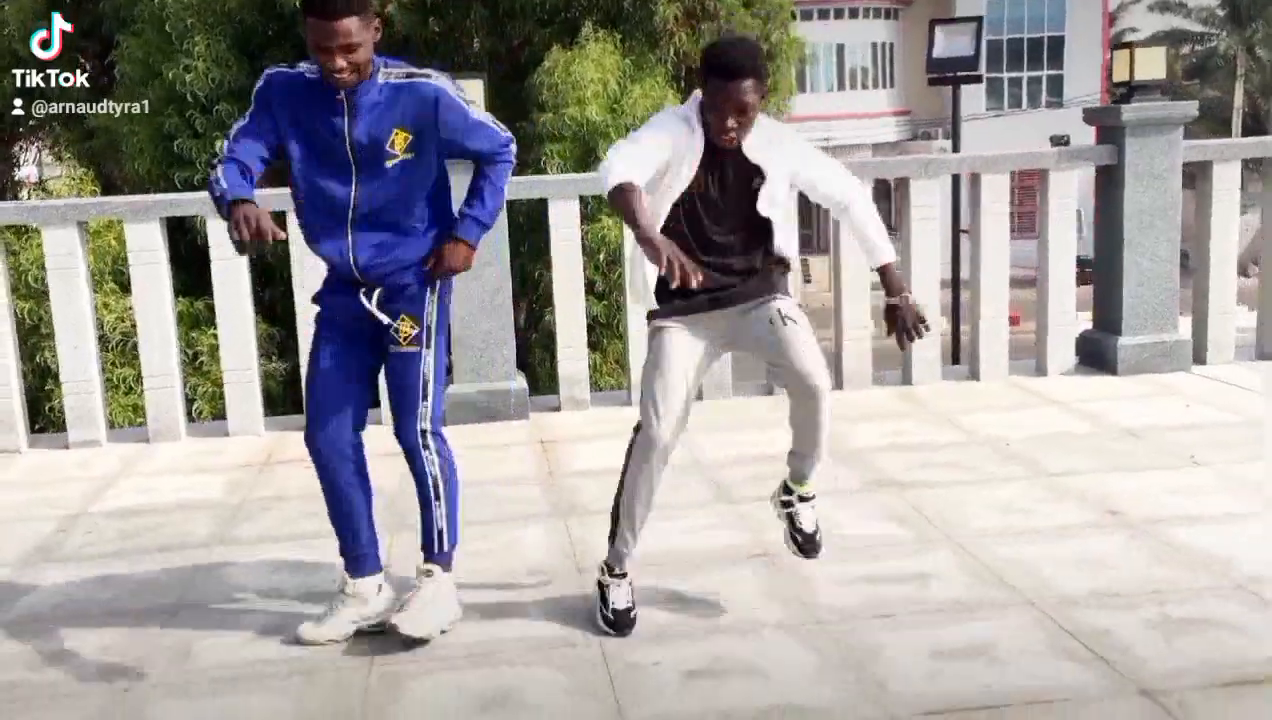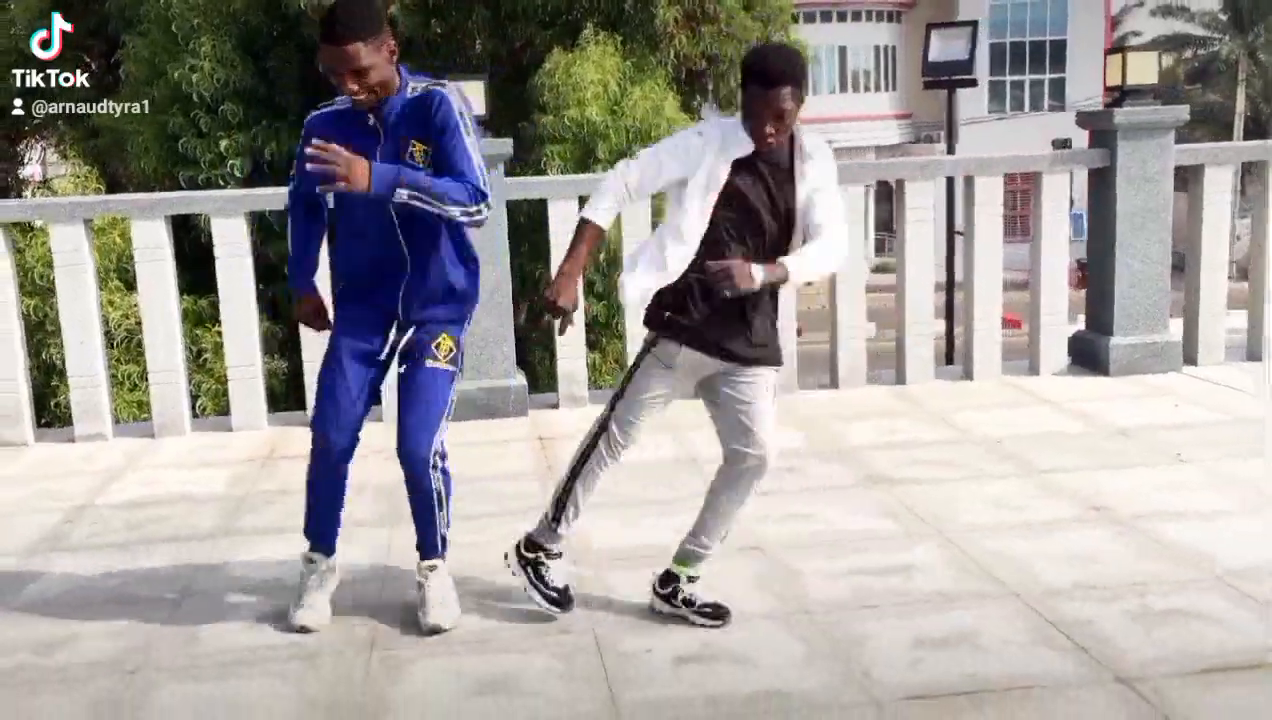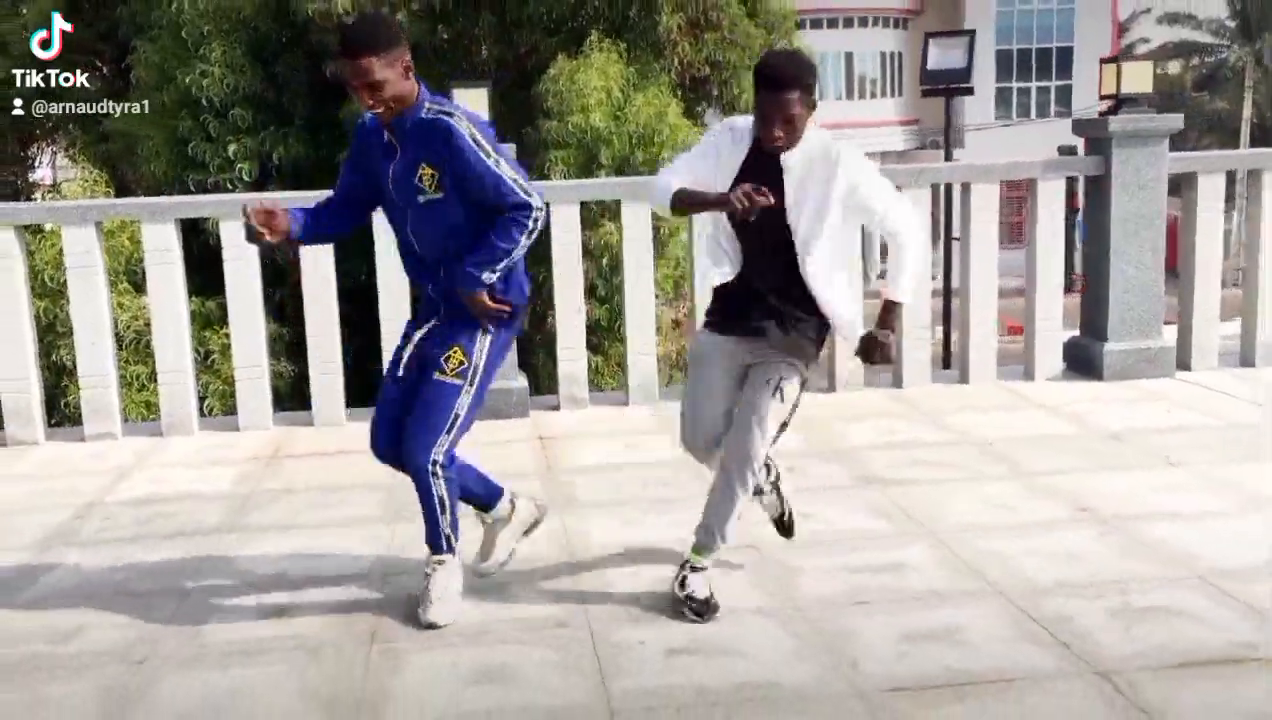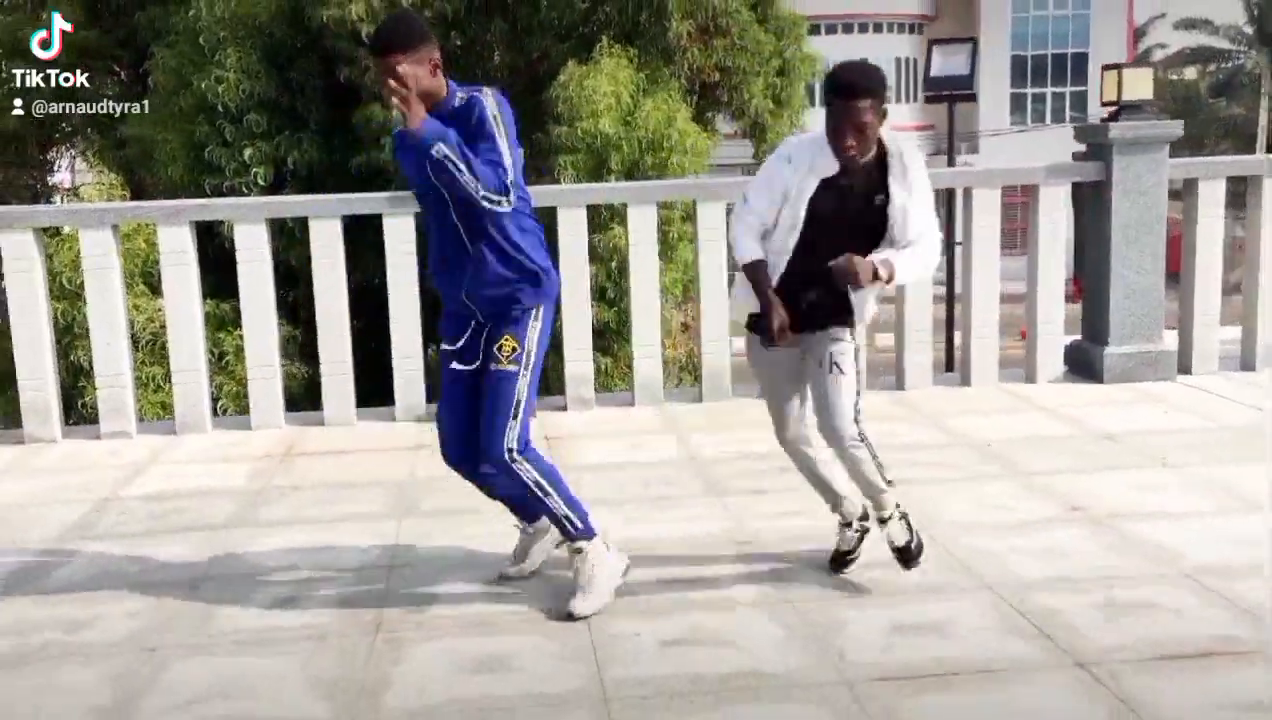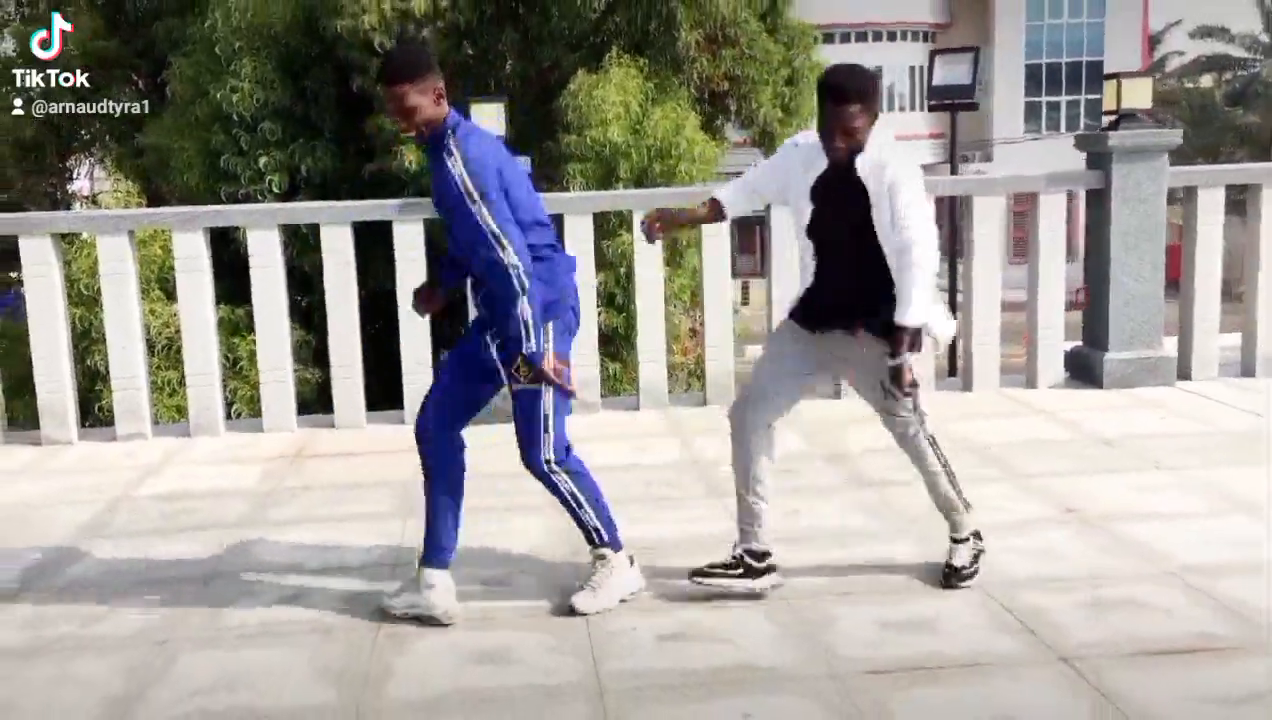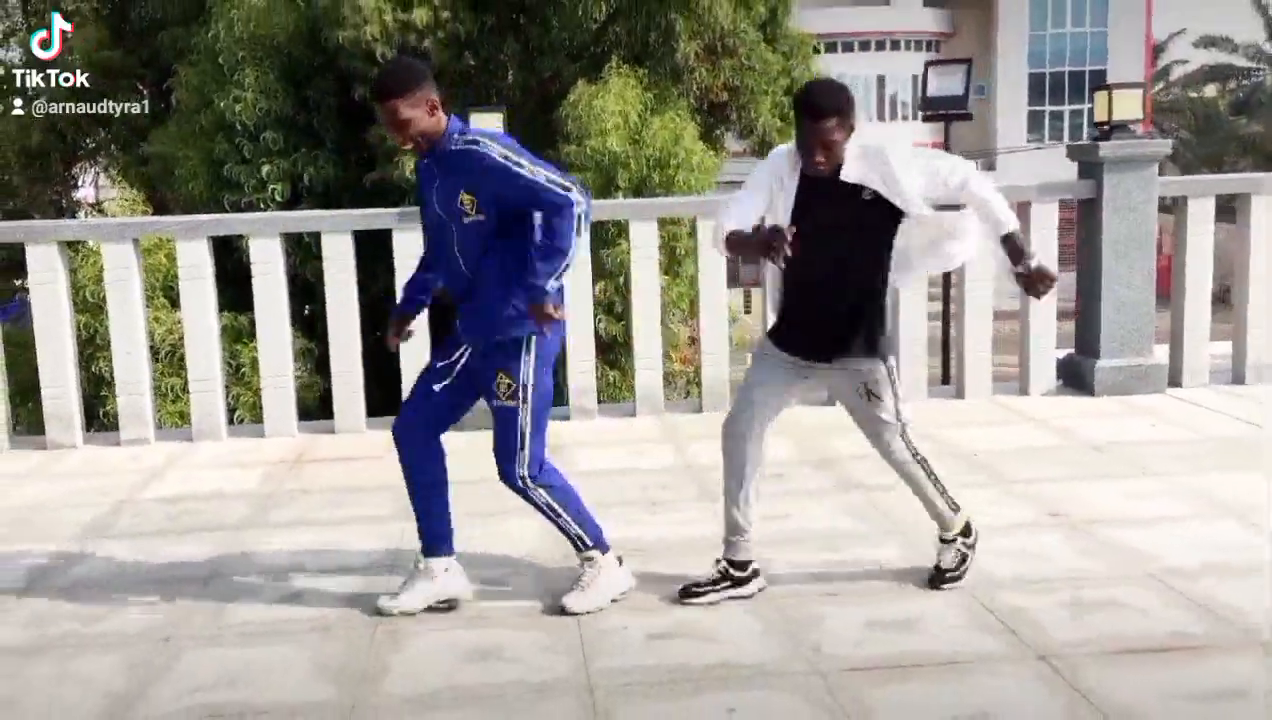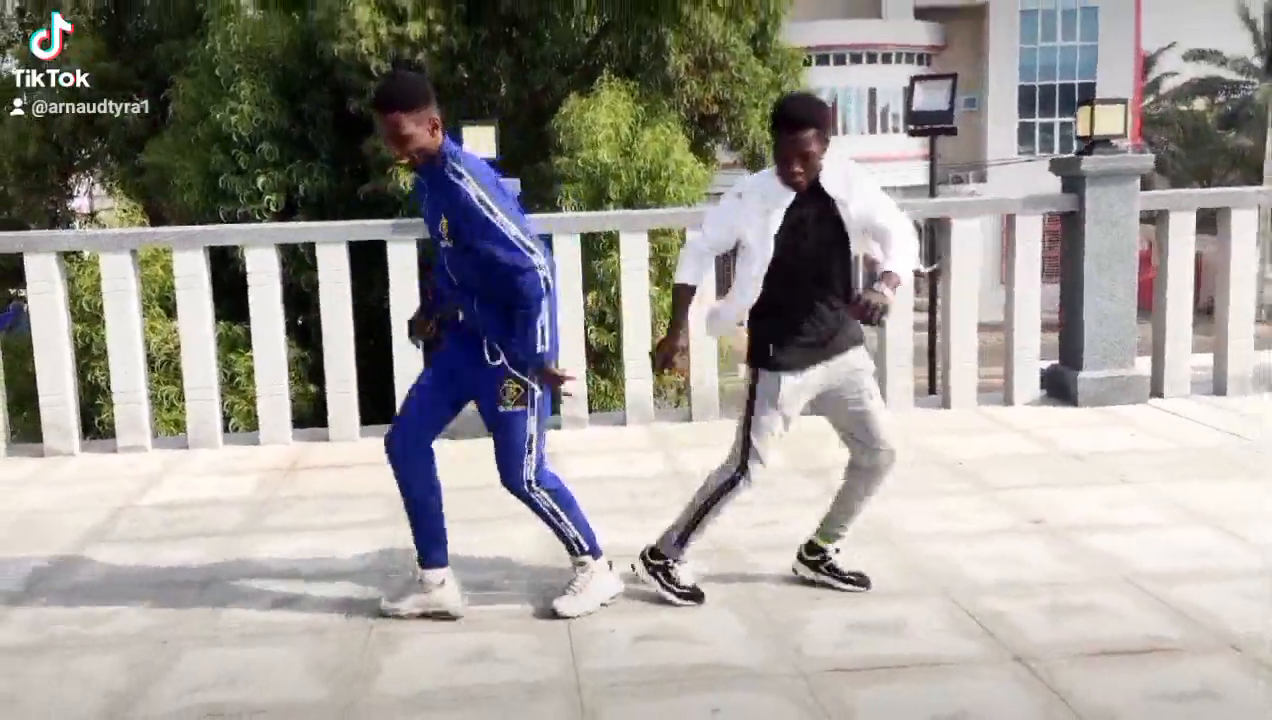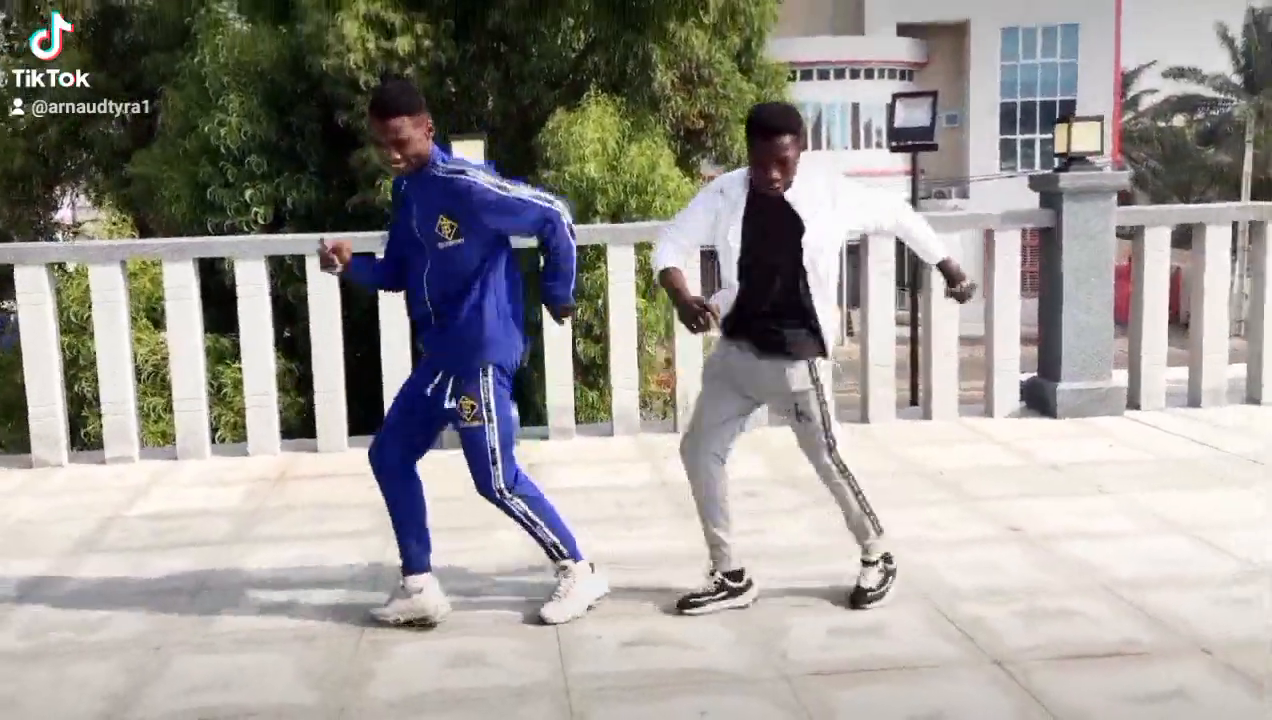
dt=0.2s
person 1, frame 1
left shoulder: (424, 93)
right shoulder: (281, 92)
left elbow: (499, 150)
right elbow: (233, 164)
left wrist: (471, 232)
right wrist: (238, 204)
left hip: (413, 287)
right hip: (344, 293)
left knee: (416, 427)
right knee: (328, 435)
left ankle: (437, 580)
right ankle: (363, 584)
person 1, frame 2
left shoulder: (439, 105)
right shoulder: (326, 125)
left elbow: (471, 198)
right elbow: (306, 207)
left wrist: (377, 179)
right wrist: (300, 282)
left hip: (439, 305)
right hip: (363, 308)
left knee: (420, 444)
right knee: (331, 438)
left ankle: (433, 570)
right ankle: (319, 563)
person 1, frame 3
left shoulder: (454, 130)
right shoulder: (372, 134)
left elbow: (528, 208)
right elbow: (346, 205)
left wrist: (479, 279)
right wrist: (289, 224)
left hip: (483, 311)
right hip: (434, 310)
left knee: (427, 455)
right knee: (392, 445)
left ankle: (444, 560)
right ankle: (506, 508)
person 1, frame 4
left shoulder: (483, 109)
right shoulder: (408, 140)
left elbow: (501, 197)
left wrist: (426, 132)
left hip: (520, 301)
right hip: (465, 307)
left knee: (509, 448)
right knee: (461, 445)
left ankle: (597, 552)
right ankle: (540, 520)
person 1, frame 5
left shoulder: (459, 156)
right shoulder: (450, 144)
left elbow: (504, 251)
left wrist: (534, 347)
right wrist: (442, 280)
left hip: (537, 311)
right hip: (501, 313)
left knee: (544, 452)
right knee: (435, 428)
left ankle: (617, 563)
right ankle: (434, 576)
person 1, frame 6
left shoulder: (483, 154)
right shoulder: (428, 168)
left elbow: (570, 200)
left wrist: (543, 285)
right wrist: (407, 306)
left hip: (518, 332)
right hip: (472, 330)
left knee: (520, 469)
right knee: (413, 430)
left ankle: (606, 564)
right ankle: (439, 568)
person 1, frame 7
left shoulder: (466, 183)
right shoulder: (428, 178)
left elbow: (533, 265)
left wrist: (540, 355)
right wrist: (433, 311)
left hip: (513, 338)
right hip: (470, 336)
left knee: (522, 472)
right knee: (405, 439)
left ankle: (597, 568)
right ankle: (435, 579)
person 1, frame 8
left shoulder: (467, 184)
right shoulder: (405, 191)
left elbow: (555, 218)
right elbow: (400, 270)
left wrist: (562, 293)
right wrist: (354, 265)
left hip: (483, 355)
right hip: (438, 356)
left knee: (497, 482)
right knee: (388, 456)
left ankle: (579, 573)
right ankle: (421, 585)
person 2, frame 1
left shoulder: (780, 142)
right shoulder: (675, 129)
left elbow: (851, 199)
right elbow: (617, 169)
left wrist: (896, 290)
right wrist: (653, 240)
left hip: (756, 289)
right hip: (683, 303)
left knee: (812, 382)
right knee: (657, 433)
left ankle: (797, 492)
right ankle: (616, 572)
person 2, frame 2
left shoulder: (813, 161)
right shoulder: (706, 143)
left elbow: (829, 247)
right elbow: (622, 183)
left wrist: (764, 274)
right wrist: (571, 267)
left hip: (749, 339)
right hip: (684, 322)
left knee: (753, 454)
right knee: (615, 436)
left ankle: (679, 578)
right ankle: (543, 548)
person 2, frame 3
left shoulder: (836, 163)
right shoulder: (729, 136)
left elbow: (906, 230)
right elbow: (666, 190)
left wrist: (888, 320)
right wrist: (718, 199)
left hip: (793, 324)
right hip: (731, 313)
left knee: (745, 446)
right knee: (700, 439)
left ankle: (696, 569)
right ankle: (762, 474)
person 2, frame 4
left shoulder: (903, 166)
right shoulder: (796, 157)
left elbow: (925, 251)
right elbow: (747, 227)
left wrist: (880, 267)
right wrist: (770, 303)
left hip: (835, 319)
right hip: (778, 316)
left knee: (837, 425)
right knee: (787, 429)
left ankle: (888, 509)
right ankle: (850, 517)
person 2, frame 5
left shoulder: (893, 168)
right shoulder: (803, 156)
left elbow: (918, 255)
right elbow: (750, 189)
left wrist: (905, 352)
right wrist: (682, 215)
left hip: (881, 326)
right hip: (816, 318)
left knee: (910, 435)
right knee: (749, 416)
left ankle: (964, 537)
right ankle: (754, 556)
person 2, frame 6
left shoulder: (886, 164)
right shoulder: (779, 169)
left elbow: (972, 186)
right elbow: (730, 233)
left wrist: (1021, 259)
right wrist: (756, 241)
left hip: (859, 343)
right hip: (795, 335)
left knee: (894, 448)
right knee: (740, 434)
left ankle: (956, 531)
right ankle: (737, 566)
person 2, frame 7
left shoulder: (850, 183)
right shoulder: (751, 197)
left elbow: (901, 240)
right elbow: (699, 251)
left wrist: (884, 289)
right wrist: (676, 330)
left hip: (845, 349)
right hip: (779, 354)
left knee: (879, 455)
right knee: (748, 466)
left ankle: (819, 551)
right ankle: (664, 556)
person 2, frame 8
left shoulder: (830, 194)
right shoulder: (724, 194)
left elbow: (899, 217)
right elbow: (669, 247)
left wrist: (951, 271)
right wrist: (682, 298)
left hip: (795, 354)
right hip: (738, 346)
left knee: (826, 462)
right knee: (700, 451)
left ankle: (876, 558)
right ankle: (730, 575)
